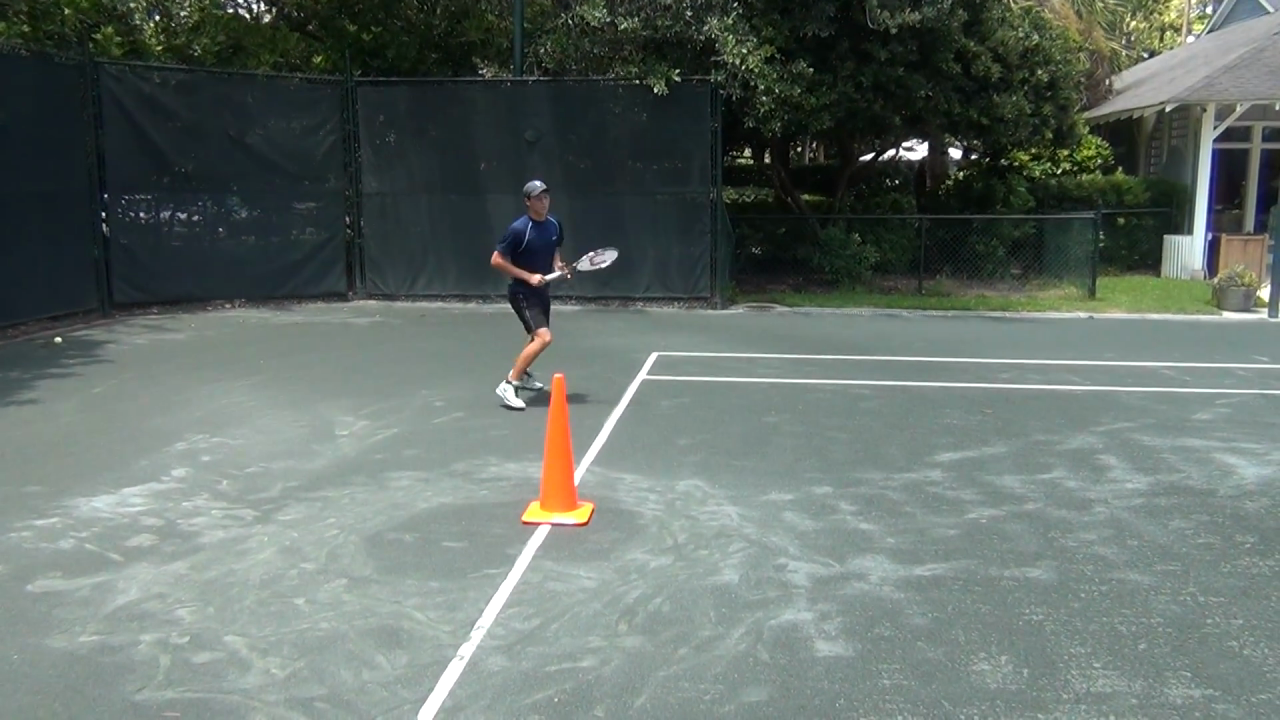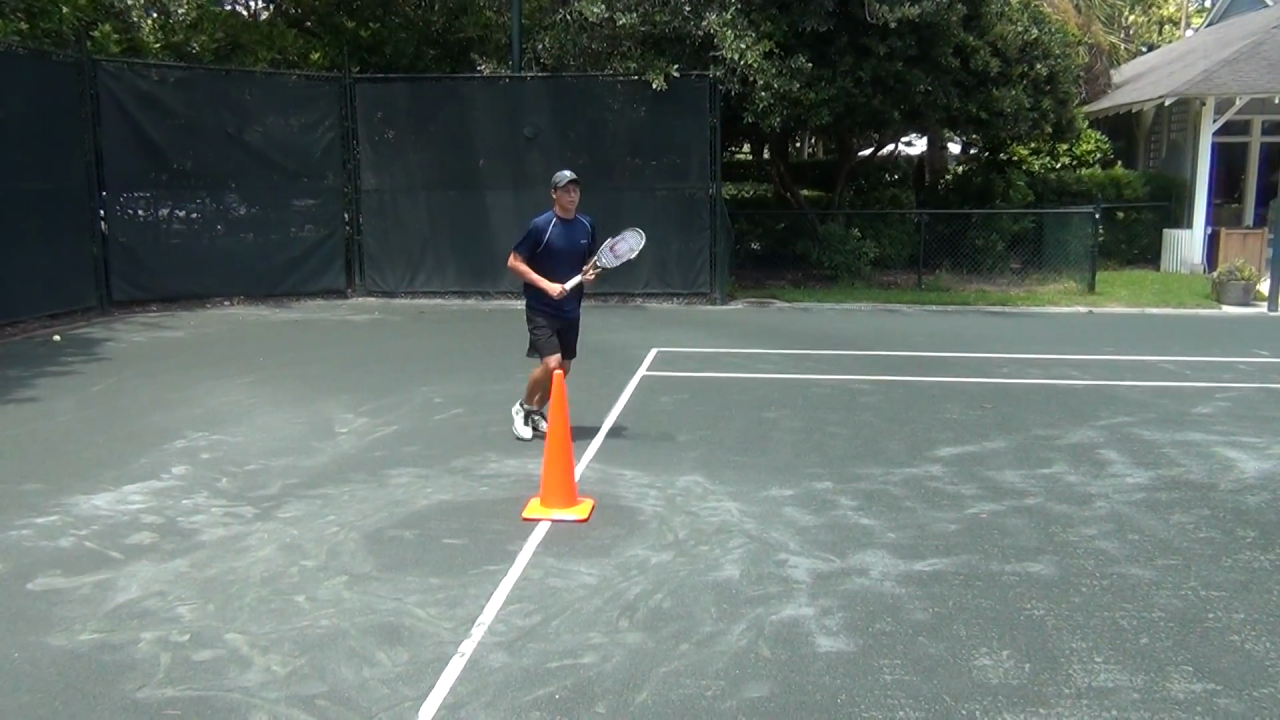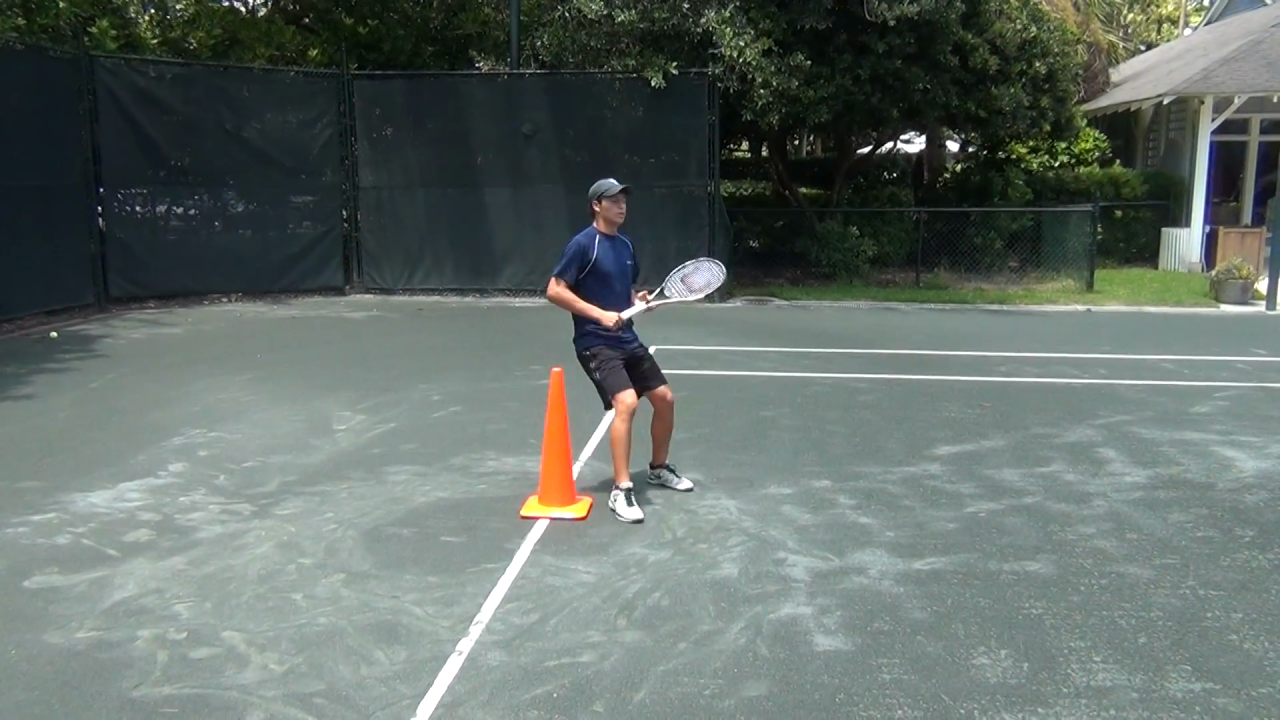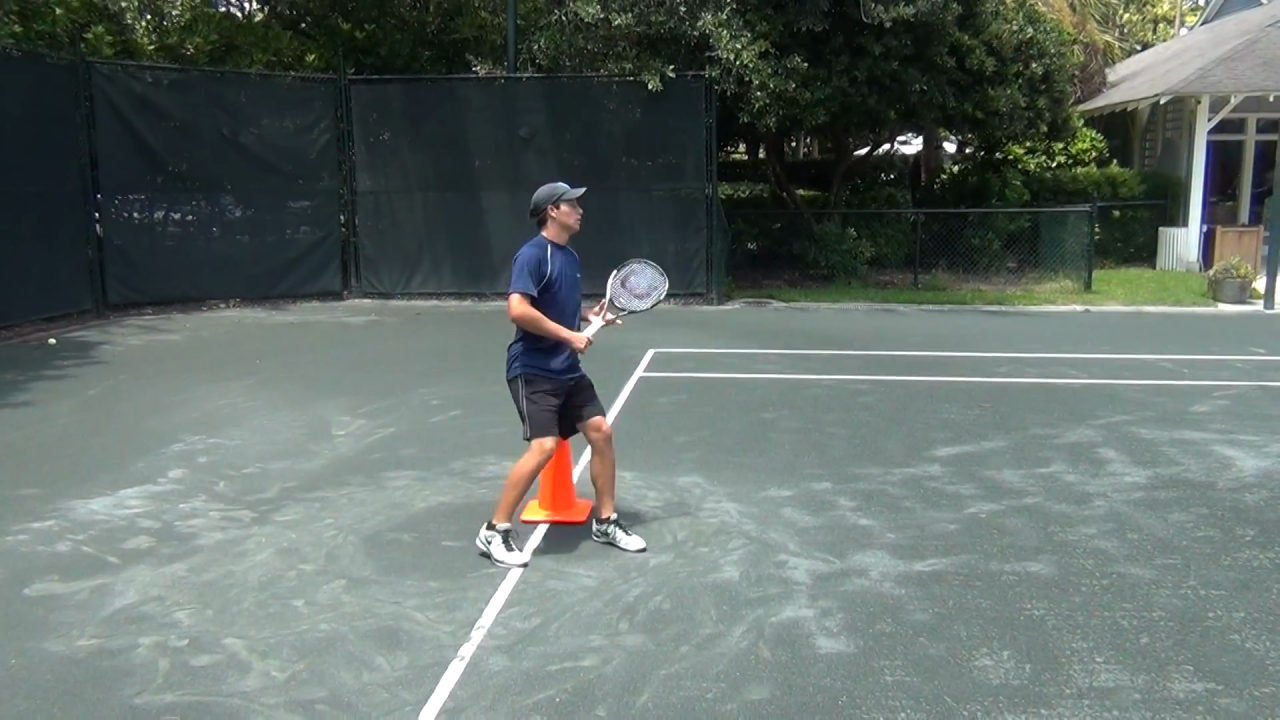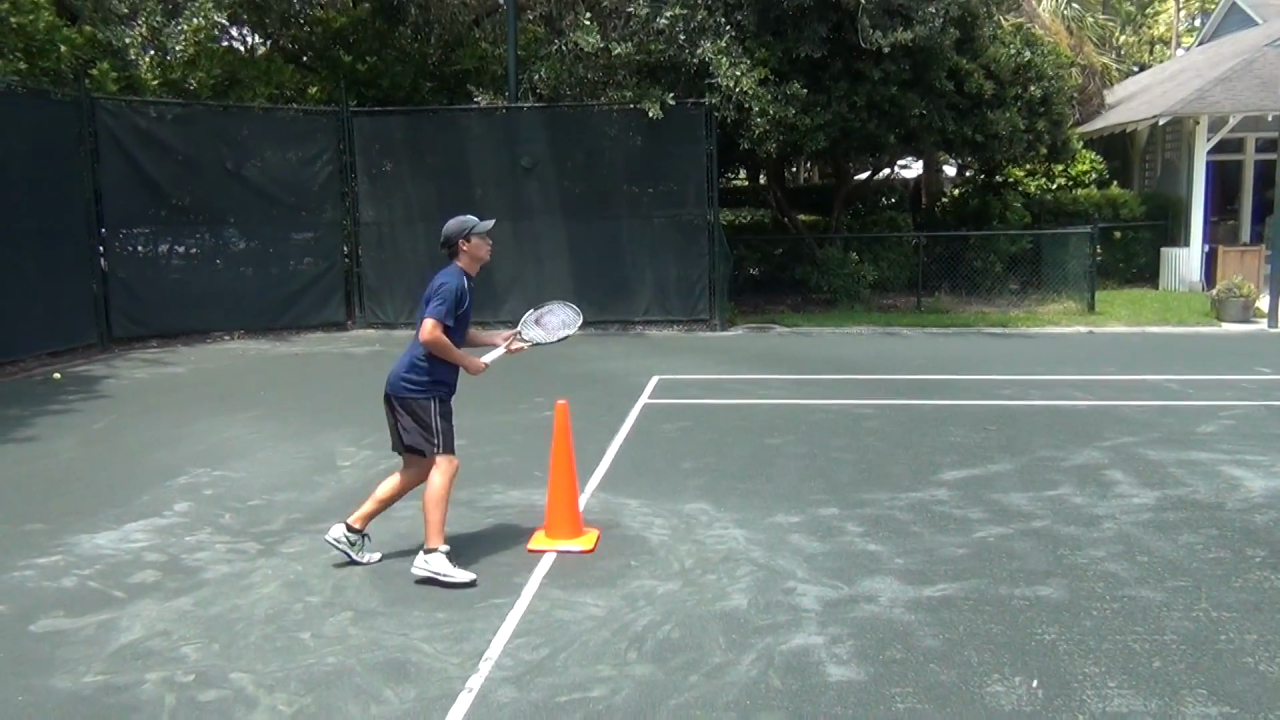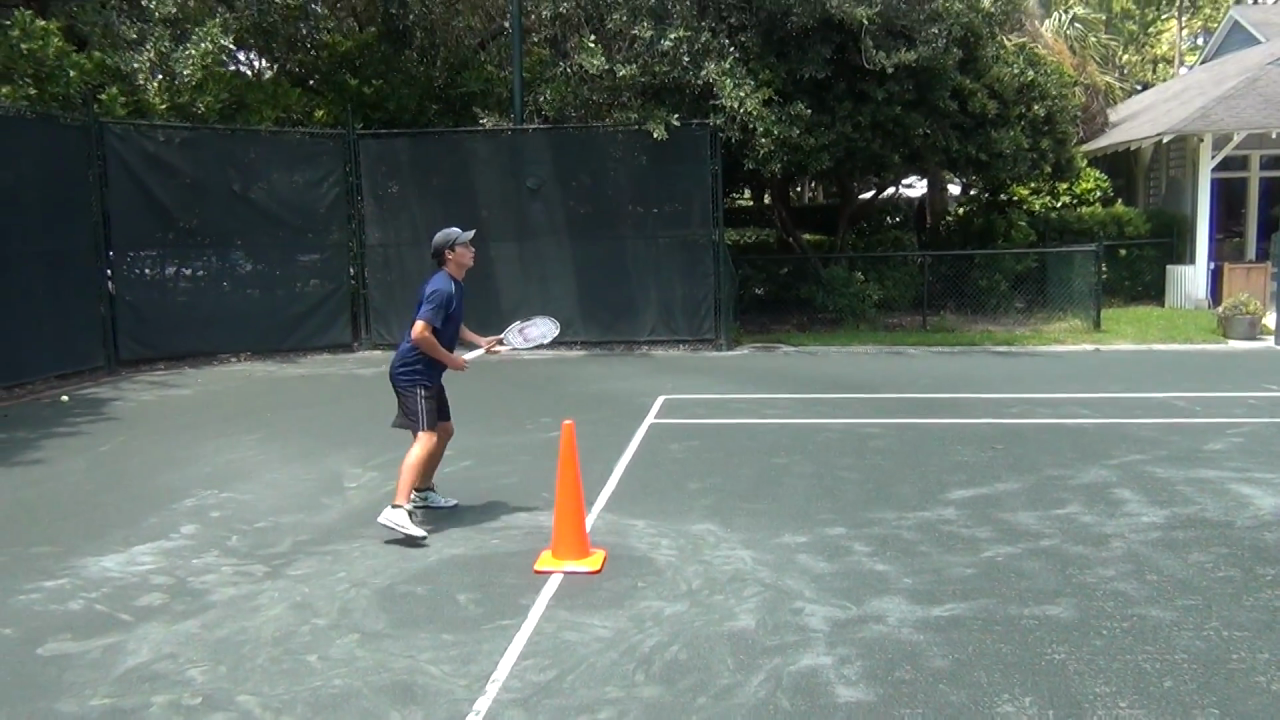
dt=0.5s
person 1, frame 1
left shoulder: (554, 224)
right shoulder: (518, 229)
right elbow: (496, 260)
left wrist: (558, 264)
right wrist: (528, 276)
left hip: (541, 291)
right hip: (523, 292)
left knee: (540, 340)
right knee: (543, 338)
left ankle: (522, 373)
right ankle: (508, 385)
person 1, frame 2
left shoulder: (586, 226)
right shoulder: (540, 226)
right elbow: (514, 263)
left wrist: (587, 273)
right wrist: (546, 285)
left hip: (570, 311)
right hip: (541, 310)
left knee: (563, 369)
right knee: (551, 365)
left ankle: (535, 412)
right ankle: (523, 407)
person 1, frame 3
left shoulder: (626, 245)
right shoulder: (582, 244)
right elbow: (555, 290)
left wrist: (637, 299)
right wrist: (599, 314)
left hip: (627, 340)
right hip: (596, 343)
left knee: (664, 398)
right knee: (626, 404)
left ankle: (659, 467)
right ankle: (620, 490)
person 1, frame 4
left shoulder: (570, 256)
right shoulder: (532, 255)
right elbow: (518, 311)
left wrist: (590, 315)
right wrist: (568, 336)
left hip: (567, 369)
right hip: (533, 369)
left knee: (601, 432)
right knee: (543, 447)
left ankle: (605, 521)
right ankle: (496, 530)
person 1, frame 5
left shoulder: (465, 283)
right shoulder: (450, 283)
right elbow: (429, 336)
left wrist: (496, 340)
right wrist: (468, 363)
left hip: (411, 386)
right hip: (422, 387)
left knee: (416, 468)
right knee: (444, 462)
left ankle: (350, 529)
right ankle: (433, 554)
person 1, frame 6
left shoulder: (455, 286)
right shoulder: (441, 288)
left elbow: (453, 327)
right elbow: (419, 334)
left wrist: (481, 341)
right wrist: (450, 360)
left hip: (425, 373)
right hip: (414, 374)
left knee: (445, 431)
right knee: (427, 438)
left ankle: (422, 490)
right ankle: (398, 509)
